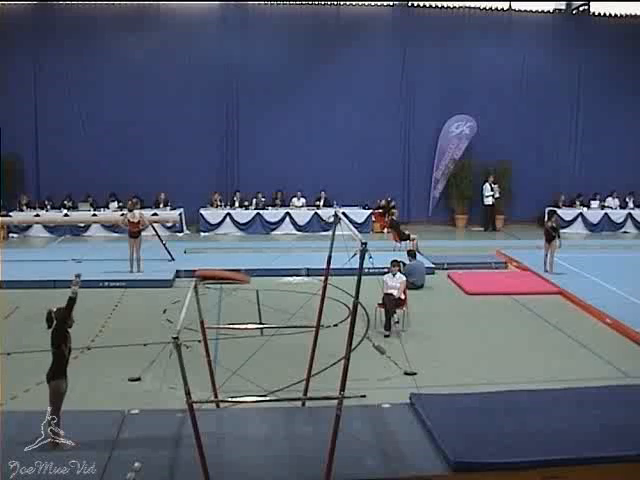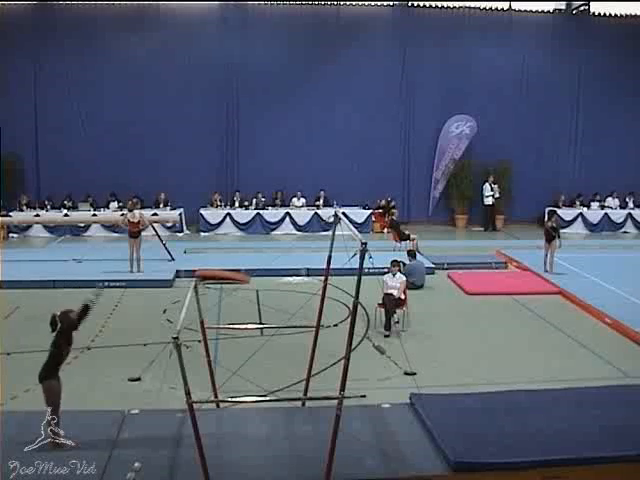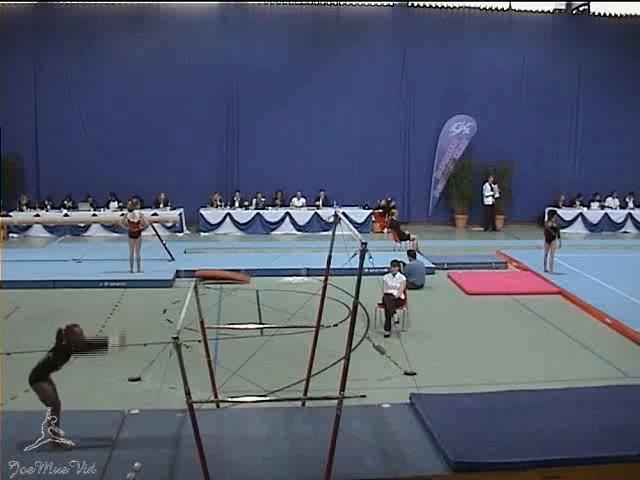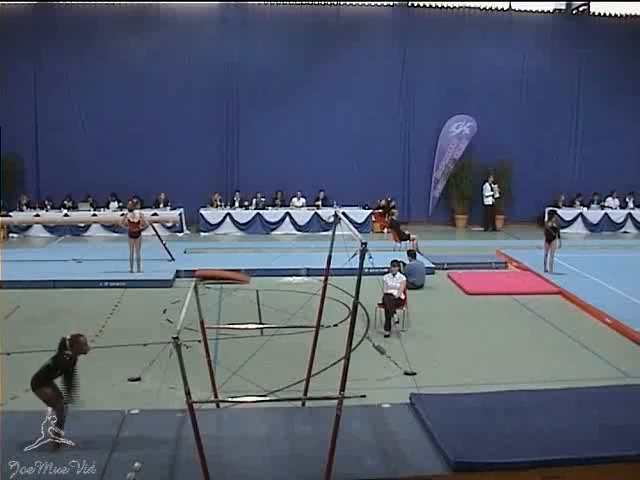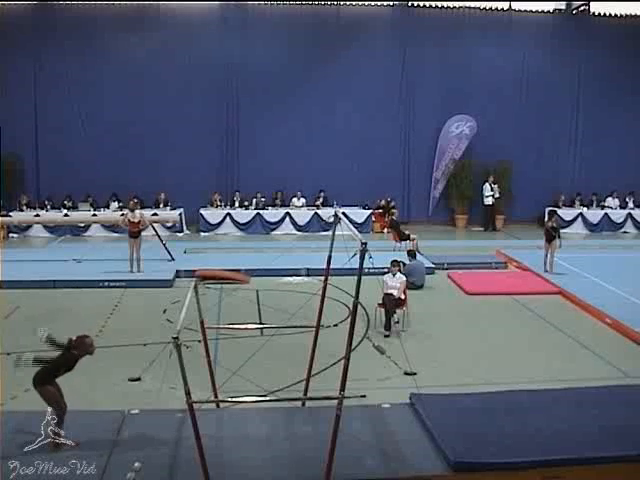
dt=0.2s
person 1, frame 1
left shoulder: (62, 332)
right shoulder: (58, 332)
left elbow: (68, 310)
right elbow: (66, 312)
left wrist: (75, 287)
right wrist: (74, 288)
left hip: (60, 375)
right hip: (56, 377)
left knee: (56, 409)
right knee: (55, 409)
person 1, frame 2
left shoulder: (65, 335)
right shoulder: (62, 334)
left elbow: (77, 318)
right elbow: (78, 319)
left wrist: (90, 303)
left hip: (52, 374)
right hip: (48, 375)
left knee: (55, 409)
right knee: (53, 410)
right ankle: (55, 440)
person 1, frame 3
left shoulder: (67, 347)
right shoulder: (65, 348)
left elbow: (87, 343)
right elbow: (87, 348)
left wrist: (109, 342)
right wrist: (110, 343)
left hip: (43, 376)
right hip: (37, 378)
left knee: (56, 405)
right knee: (54, 407)
right ankle: (55, 440)
person 1, frame 4
left shoulder: (71, 356)
right shoulder: (67, 359)
left elbow: (69, 379)
right elbow: (68, 380)
right wrist: (70, 400)
left hip: (46, 382)
right hip: (40, 384)
left knee: (62, 408)
right knee: (60, 409)
right ankle: (57, 441)
person 1, frame 5
left shoulder: (73, 353)
right shoulder: (72, 357)
left elbow: (56, 344)
right elbow: (49, 361)
left wrist: (46, 337)
right wrist: (28, 360)
left hip: (48, 380)
right hip: (42, 381)
left knee: (61, 408)
right knee: (61, 409)
right ankle: (56, 441)
